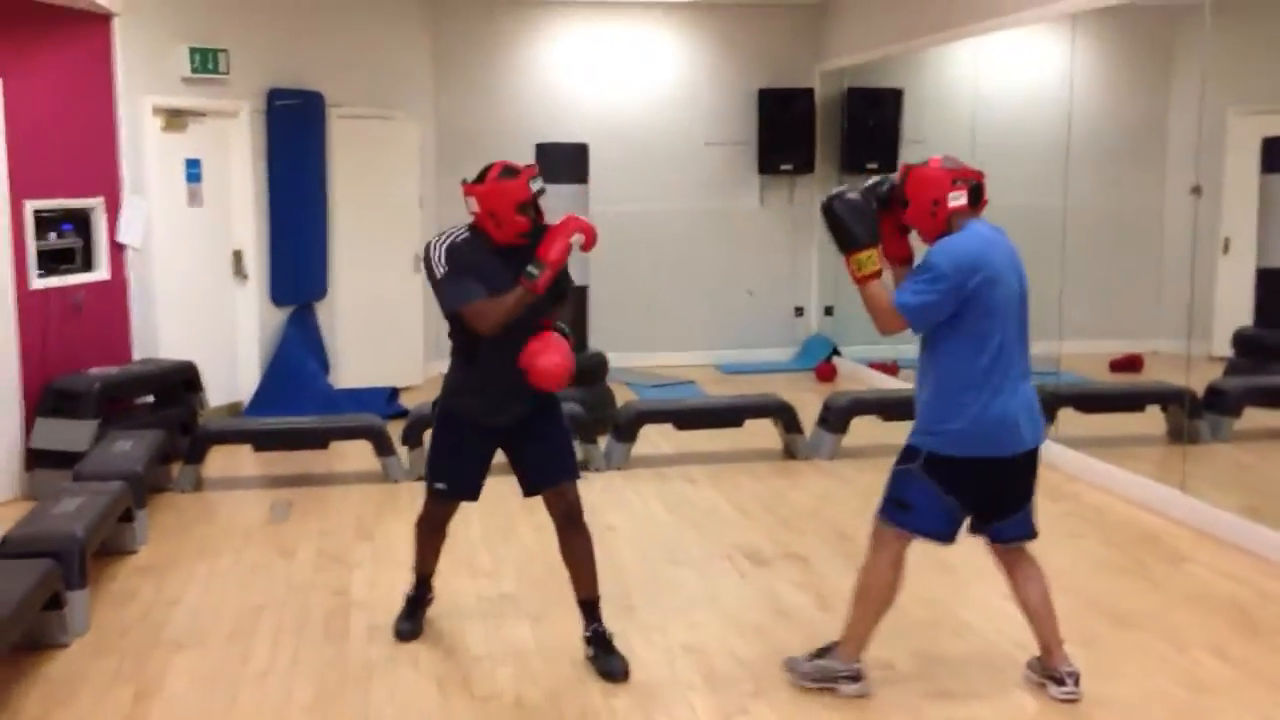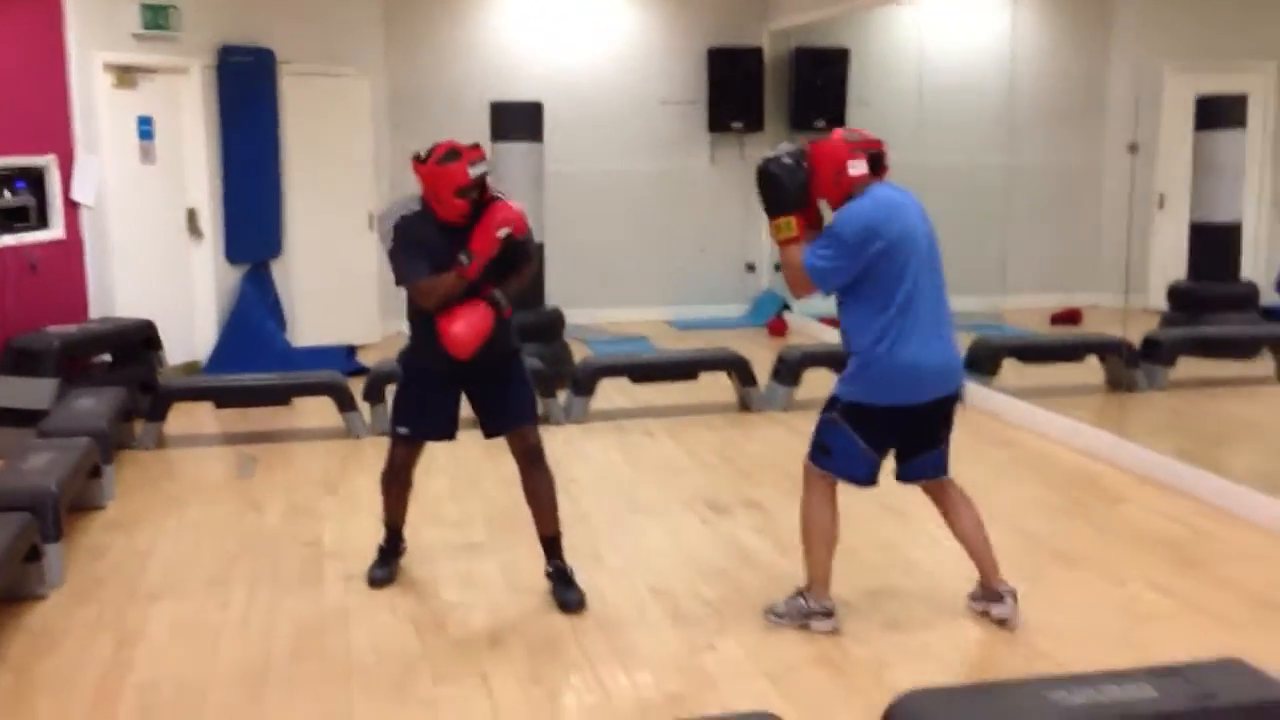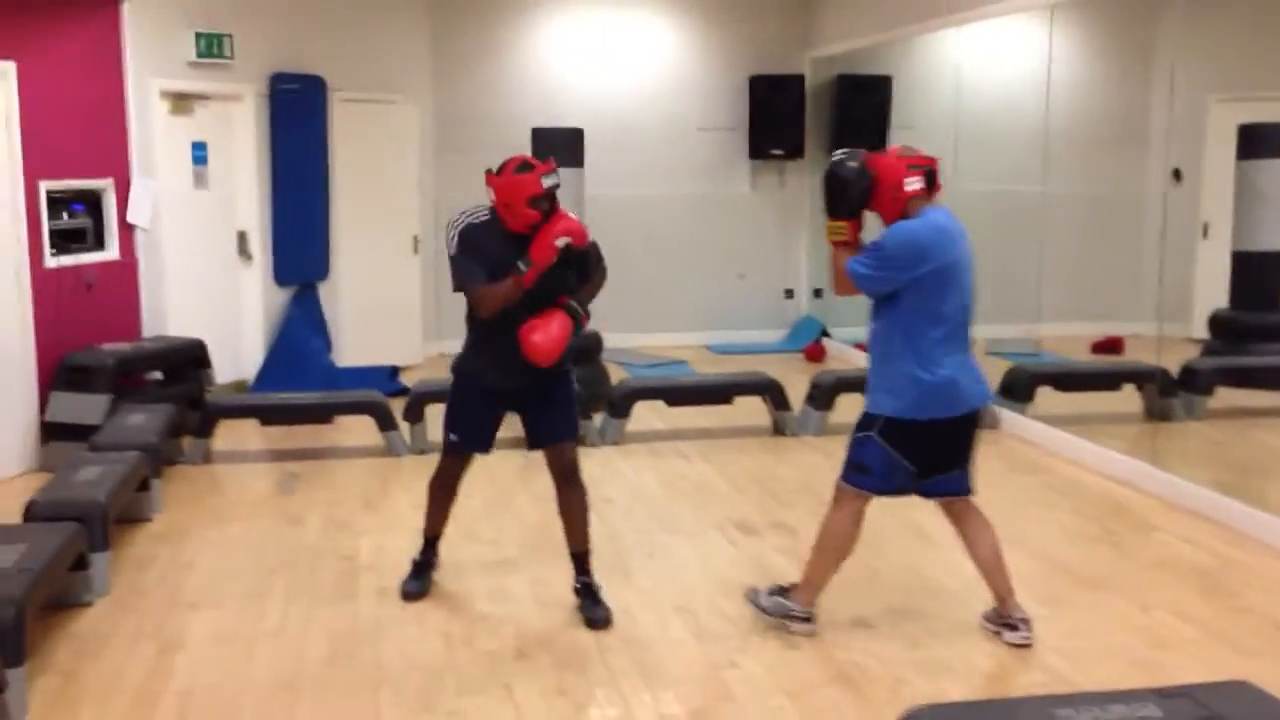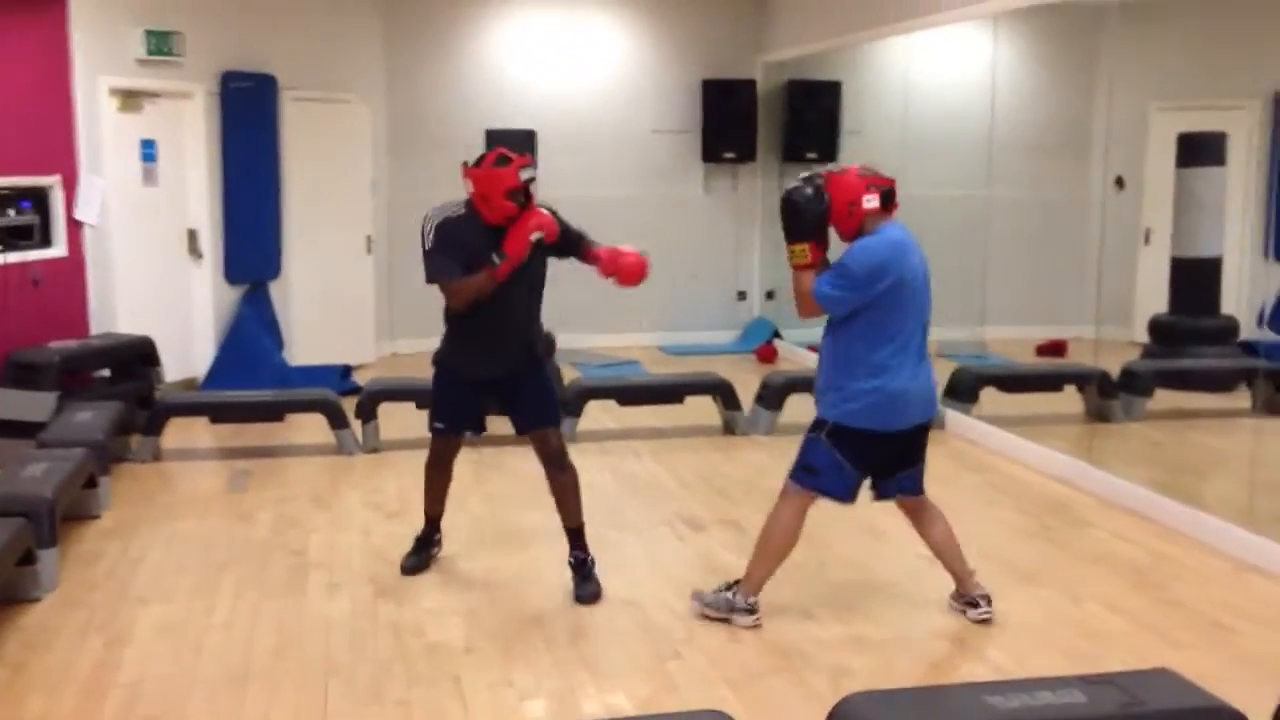
dt=0.5s
person 1, frame 1
left shoulder: (959, 255)
right shoulder: (993, 243)
left elbow: (891, 319)
right elbow: (914, 295)
left wrist: (857, 251)
right wrist: (887, 243)
left hip: (956, 432)
right hip: (1014, 427)
left knee: (889, 537)
right knee: (1012, 548)
left ankle: (846, 662)
right ankle: (1057, 666)
person 1, frame 2
left shoulder: (862, 217)
right shoulder: (900, 203)
left elbow: (801, 282)
right elbow: (829, 257)
left wrist: (783, 216)
right wrist: (803, 213)
left hip: (882, 379)
right hip: (937, 374)
left knee: (819, 477)
right knee: (937, 482)
left ankle: (817, 601)
right ankle: (996, 589)
person 1, frame 3
left shoulder: (913, 237)
right shoulder: (944, 227)
left elbow: (845, 281)
right elbow: (868, 269)
left wrist: (841, 221)
right wrist: (851, 219)
left hip: (911, 398)
right hip: (959, 393)
left knee: (851, 497)
right knee: (959, 504)
left ankle: (800, 602)
right ankle: (1011, 615)
person 1, frame 4
left shoulder: (873, 253)
right shoulder: (900, 243)
left elbow: (809, 305)
right elbow: (833, 290)
left wrist: (800, 242)
right wrist: (812, 245)
left hip: (863, 406)
right hip: (910, 403)
left knee: (796, 494)
right knee: (912, 499)
left ankle: (743, 598)
right ankle: (972, 593)
person 2, frame 1
left shoulder: (538, 238)
right shoulder: (450, 252)
right elbow: (485, 322)
left wrist: (552, 333)
right wrist: (541, 267)
left hip: (533, 400)
right hip: (469, 407)
left knee: (568, 509)
right knee: (437, 509)
left ankle: (595, 631)
right ankle: (420, 594)
person 2, frame 2
left shoulder: (496, 211)
right shoulder: (405, 225)
left elbow: (525, 266)
right elbow: (426, 298)
left wrist: (492, 301)
right wrist: (474, 256)
left hip: (494, 351)
right hip: (431, 358)
left knee: (529, 449)
right knee: (400, 458)
left ankle: (556, 566)
right ankle: (392, 544)
person 2, frame 3
left shoulder: (564, 229)
right shoulder: (469, 233)
left elbow: (595, 274)
right elbow: (484, 305)
left wrist: (571, 310)
right wrist: (535, 263)
left hip: (546, 367)
right hip: (483, 370)
left knee: (566, 467)
right knee: (451, 466)
left ankle: (584, 581)
right ankle: (426, 559)
person 2, frame 4
left shoulder: (540, 219)
right shoulder: (444, 226)
left elbow: (580, 245)
right elbow: (457, 296)
left wrist: (610, 256)
right wrist: (507, 257)
left hip: (522, 360)
right hip: (463, 361)
left knee: (552, 450)
right knee: (443, 450)
left ankle: (580, 557)
right ankle: (430, 535)
